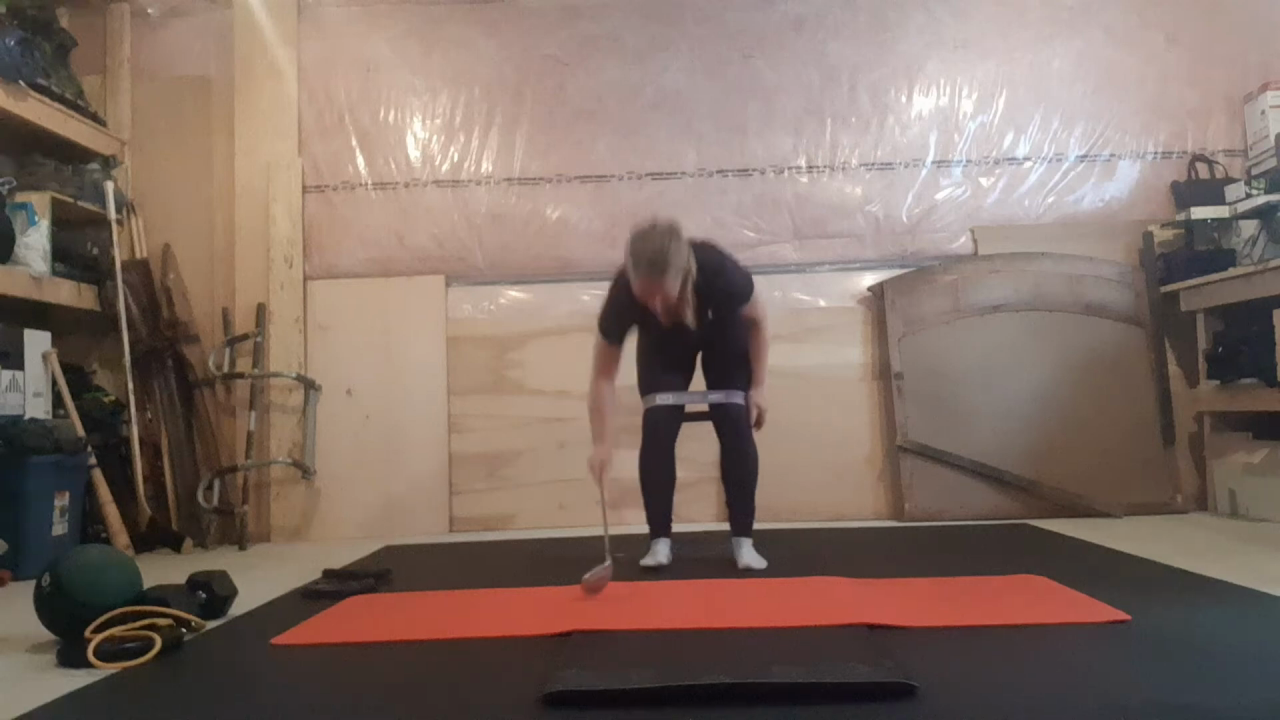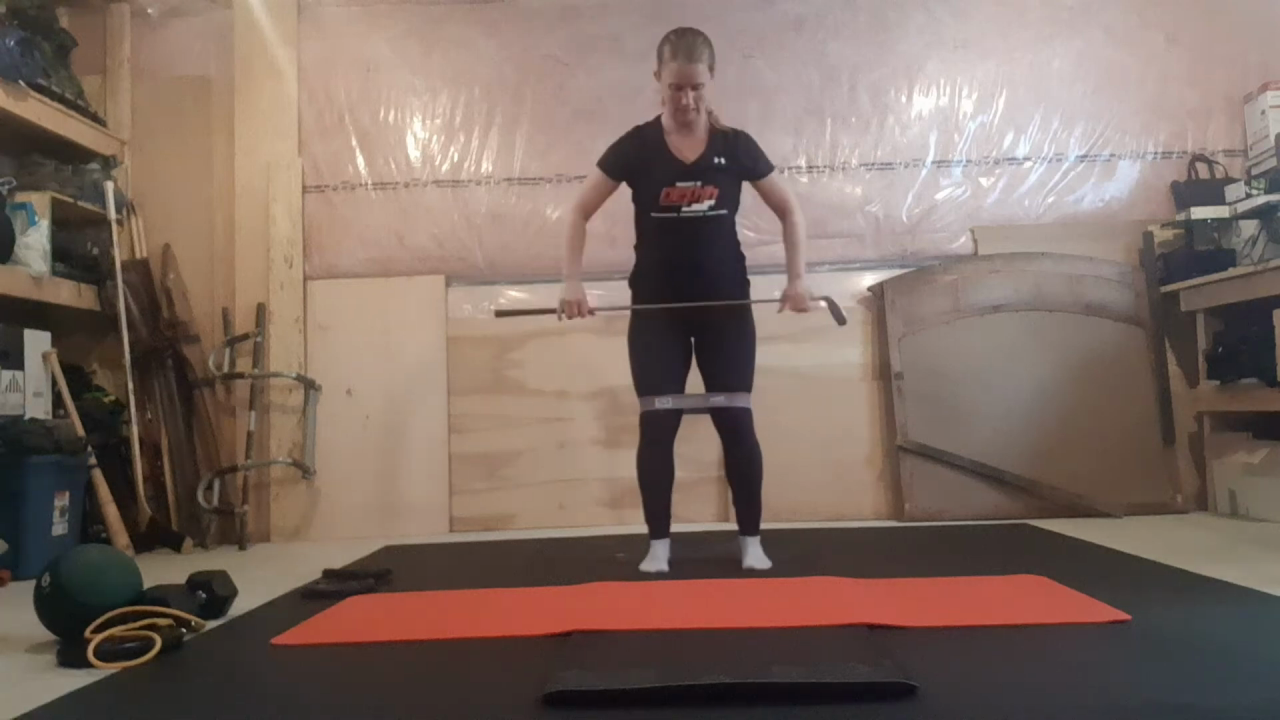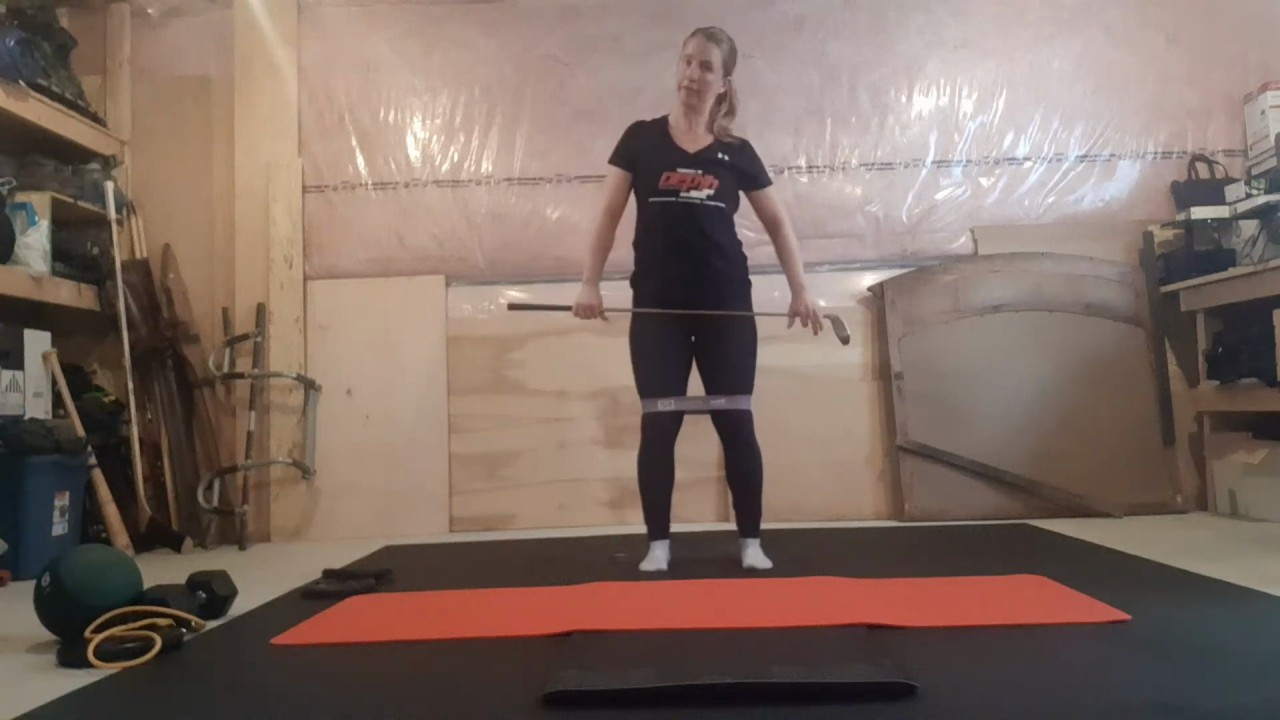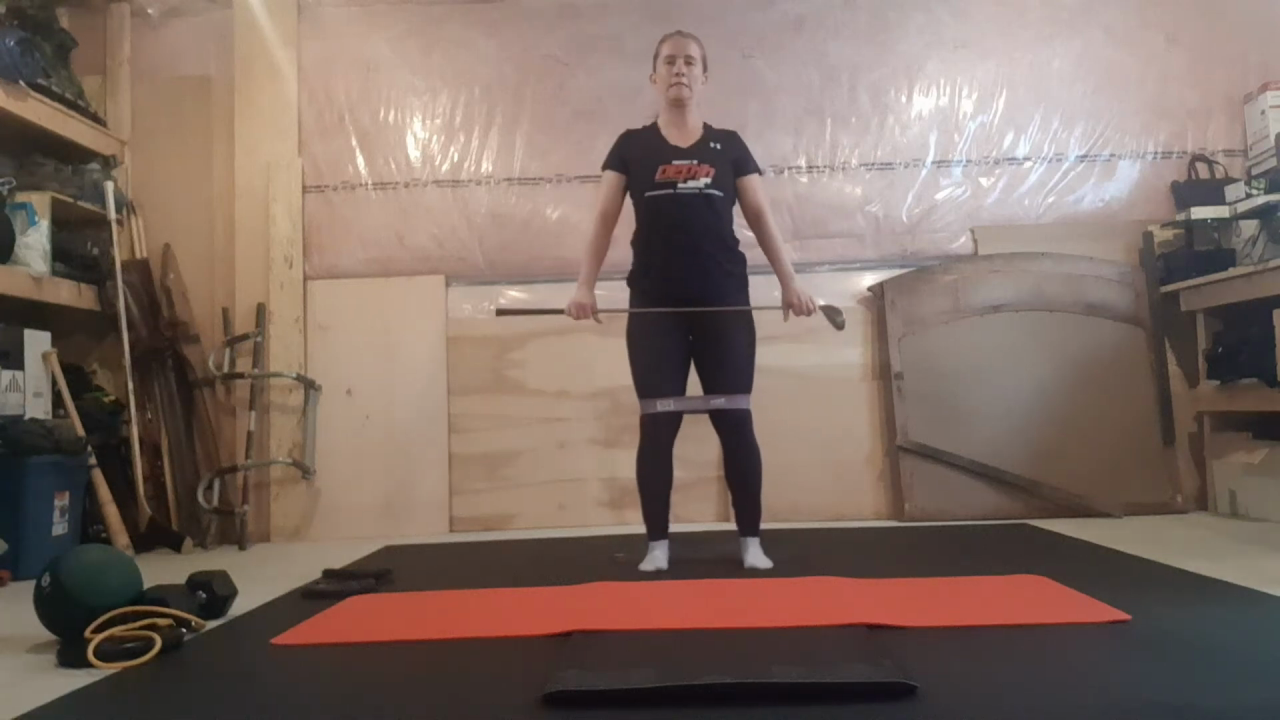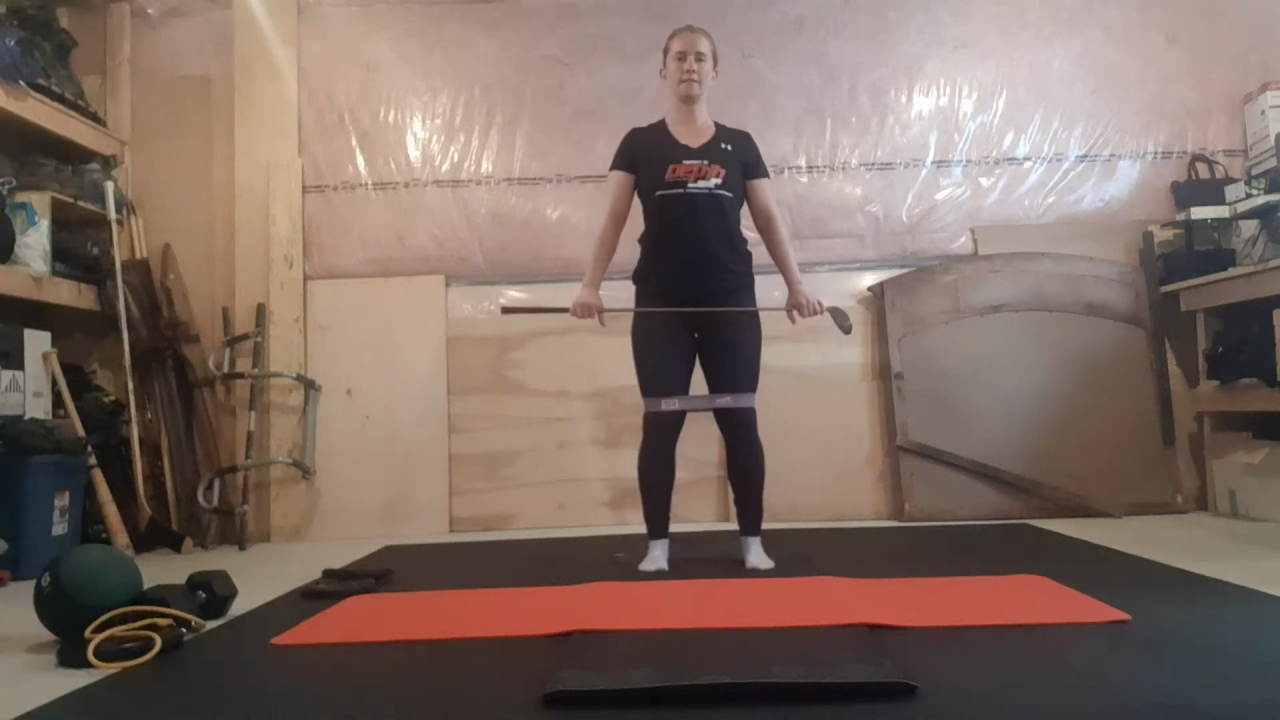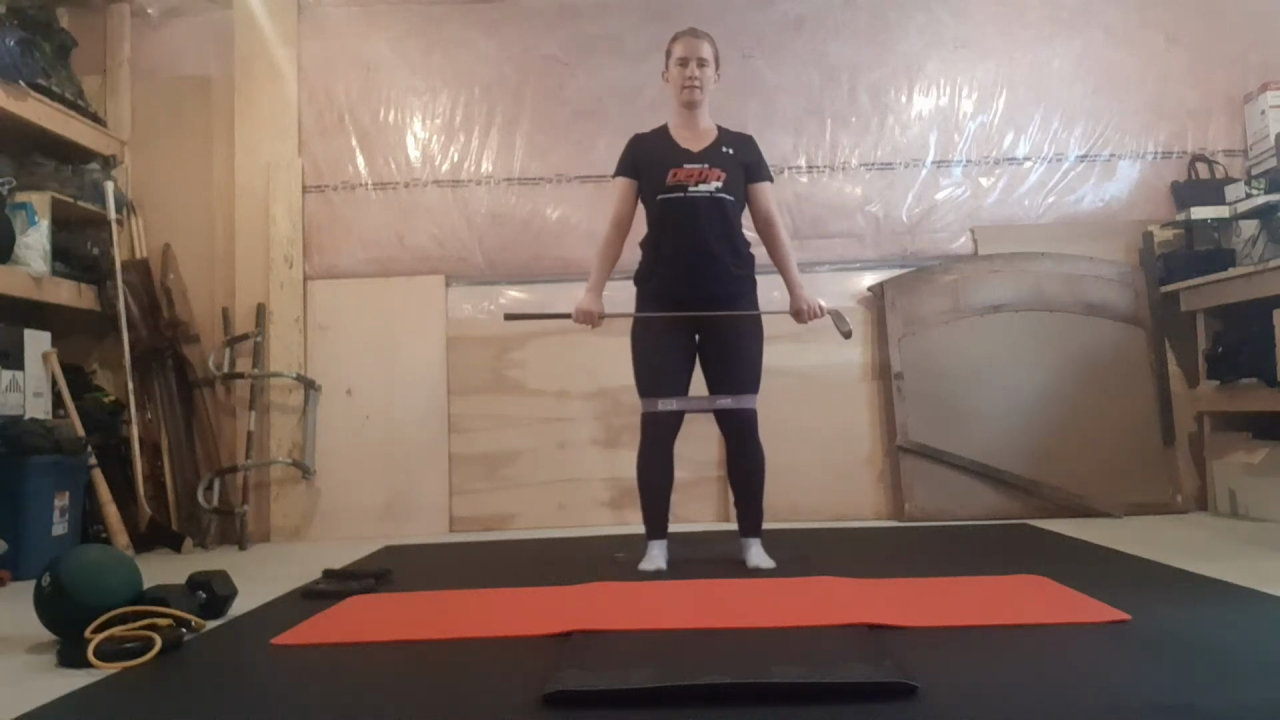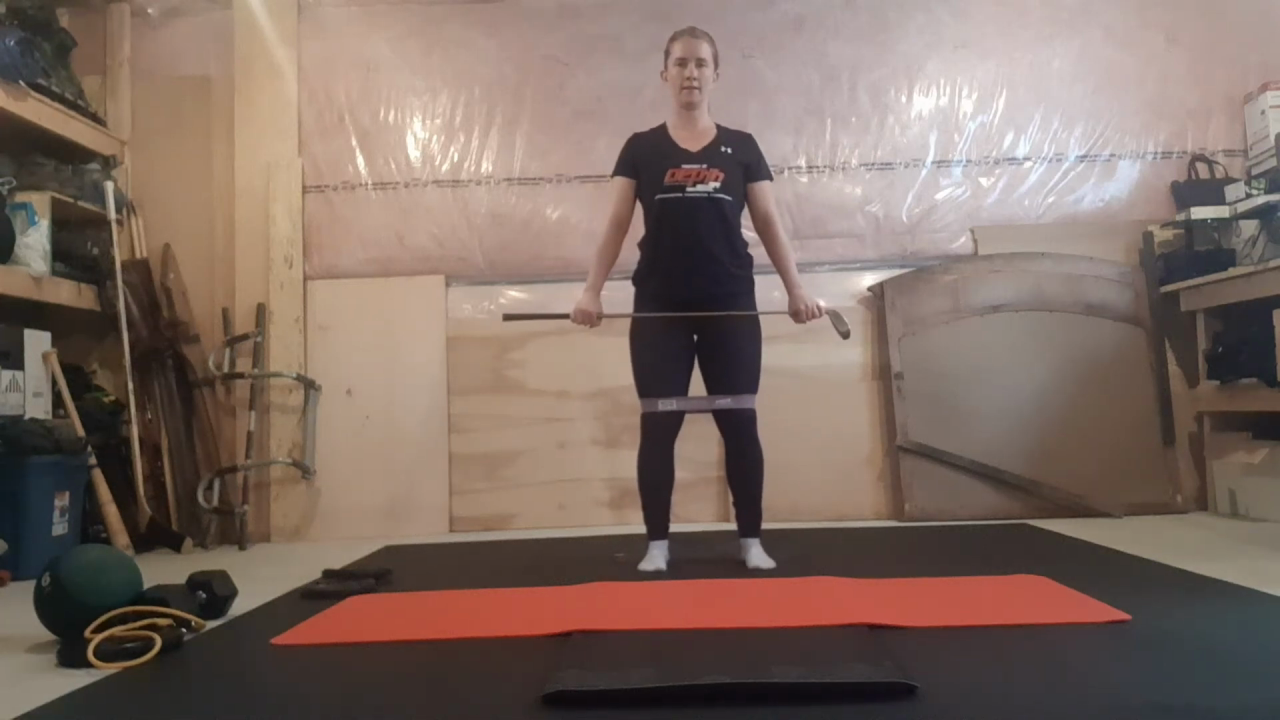
dt=0.7s
person 1, frame 1
left shoulder: (720, 274)
right shoulder: (623, 297)
left elbow: (756, 321)
right elbow: (603, 376)
left wrist: (757, 387)
right wrist: (601, 441)
left hip: (725, 336)
right hip: (663, 347)
left knee: (734, 423)
right knee: (658, 427)
left ankle: (743, 540)
right ankle: (660, 540)
person 1, frame 2
left shoulder: (736, 145)
right shoulder: (636, 145)
left elbow: (788, 211)
right elbow: (581, 211)
left wrist: (795, 277)
right wrist: (571, 281)
left hip: (725, 306)
right hip: (657, 309)
left knee: (736, 422)
right knee: (658, 425)
left ankle: (751, 539)
right ankle: (659, 542)
person 1, frame 3
left shoulder: (737, 152)
right shoulder: (640, 139)
left elbow: (778, 225)
right elbow: (609, 215)
left wrist: (801, 292)
right wrist: (589, 283)
left hip: (727, 306)
right hip: (657, 307)
left knee: (736, 423)
right knee: (659, 425)
left ankle: (750, 541)
right ankle: (658, 544)
person 1, frame 4
left shoulder: (729, 144)
right shoulder: (632, 145)
left elbow: (759, 217)
right elbow: (605, 219)
left wrist: (789, 282)
right wrist: (585, 284)
left hip: (724, 303)
right hip: (654, 306)
left knee: (735, 422)
right knee: (658, 425)
left ankle: (751, 541)
right ankle: (657, 544)
person 1, frame 5
left shoulder: (739, 144)
right shoulder: (640, 143)
left elbow: (768, 219)
right elbow: (614, 220)
left wrist: (796, 285)
right wrist: (589, 285)
left hip: (731, 303)
right hip: (660, 304)
left knee: (739, 421)
right knee: (660, 423)
left ankle: (752, 540)
right ankle: (657, 544)
person 1, frame 6
left shoulder: (742, 148)
right shoulder: (643, 148)
left elbow: (769, 223)
right elbow: (618, 224)
left wrist: (798, 290)
right wrist: (593, 290)
left hip: (732, 307)
right hip: (661, 308)
left knee: (741, 424)
right knee: (658, 426)
left ankle: (752, 541)
right ankle: (656, 543)
person 1, frame 7
left shoulder: (741, 146)
right shoulder: (641, 148)
left elbow: (768, 223)
right elbow: (617, 224)
left wrist: (797, 289)
right wrist: (591, 290)
left hip: (731, 307)
right hip: (659, 308)
left knee: (740, 424)
right knee: (658, 426)
left ankle: (752, 540)
right ankle: (657, 544)
